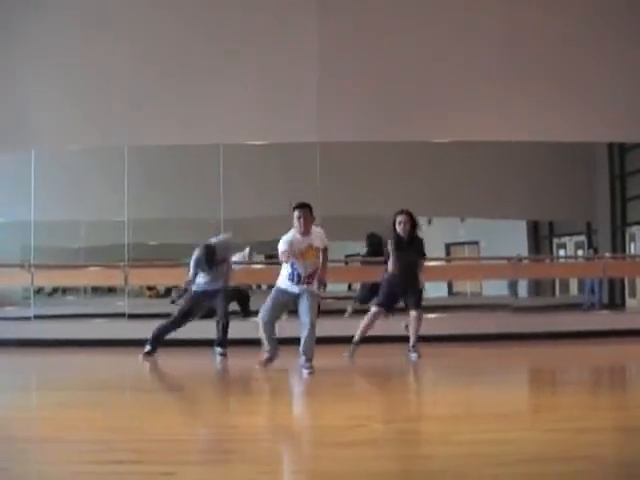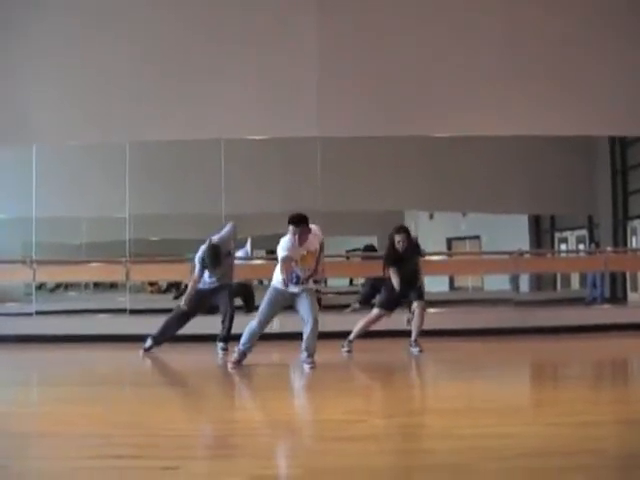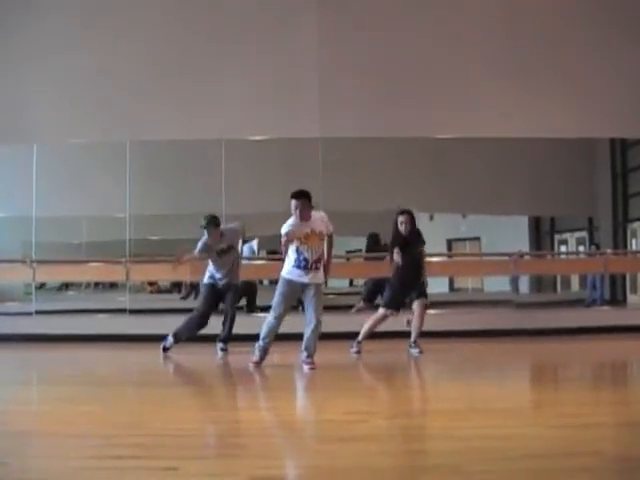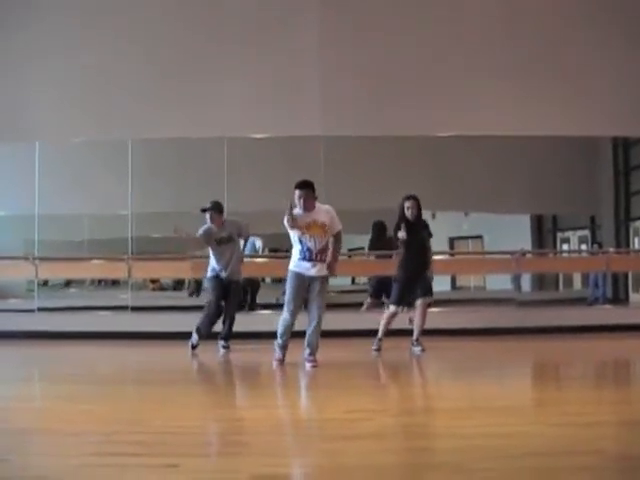
dt=0.5s
person 1, frame 1
left shoulder: (319, 233)
right shoulder: (287, 239)
left elbow: (324, 249)
right elbow: (283, 257)
left wrist: (323, 271)
right wrist: (286, 256)
left hip: (308, 288)
right hip: (285, 286)
left knee: (309, 322)
right knee: (265, 317)
left ankle: (306, 360)
right ankle: (271, 350)
person 1, frame 2
left shoulder: (316, 232)
right shoulder: (285, 244)
right elbow: (284, 261)
left wrist: (317, 265)
right wrist: (285, 272)
left hip: (305, 287)
right hip: (281, 286)
left knee: (312, 319)
right knee: (260, 320)
left ankle: (308, 356)
right ankle: (241, 352)
person 1, frame 3
left shoulder: (322, 218)
right shoulder: (289, 226)
left elbow: (329, 236)
right elbow: (286, 238)
left wrist: (327, 261)
right wrist: (286, 242)
left hip: (315, 279)
right hip: (290, 277)
left knee: (314, 319)
right knee: (276, 315)
left ankle: (307, 356)
right ankle: (261, 350)
person 1, frame 4
left shoulder: (327, 212)
right shoulder: (292, 216)
left elbow: (337, 236)
right elbow: (292, 224)
left wrist: (333, 261)
right wrist: (290, 217)
left hip: (320, 271)
right hip: (297, 270)
left knee: (316, 314)
right knee: (290, 311)
left ankle: (310, 353)
right ankle: (280, 348)
person 2, frame 1
left shoulder: (418, 242)
right shoulder: (393, 243)
left elbow: (420, 264)
right elbow: (391, 269)
left wrist: (420, 281)
right wrist: (392, 253)
left hip: (412, 284)
right hip: (393, 282)
left knee: (415, 314)
right knee: (375, 312)
left ankle: (412, 346)
right ankle: (355, 342)
person 2, frame 2
left shoulder: (414, 247)
right shoulder: (391, 255)
right elbow: (393, 274)
left wrist: (420, 279)
right wrist: (395, 281)
left hip: (413, 284)
right hip: (394, 286)
left knee: (419, 306)
right knee: (376, 314)
left ankle: (413, 342)
right ankle: (349, 340)
person 2, frame 3
left shoulder: (417, 235)
right shoulder: (396, 241)
right elbow: (395, 260)
left wrist: (423, 274)
right wrist: (396, 257)
left hip: (416, 280)
right hip: (398, 281)
left knee: (419, 306)
right knee: (383, 313)
left ankle: (413, 343)
right ankle: (358, 341)
person 2, frame 4
left shoulder: (423, 225)
right shoulder: (401, 226)
left elbow: (428, 249)
right elbow: (400, 236)
left wrist: (429, 268)
right wrist: (402, 235)
left hip: (421, 273)
right hip: (404, 273)
left knee: (422, 304)
right knee: (394, 309)
left ankle: (415, 340)
right ankle: (379, 338)
person 3, frame 1
left shoulder: (224, 243)
right shoulder: (198, 255)
left elbow: (228, 236)
right elbow: (191, 278)
left hip: (219, 287)
right hip: (200, 288)
left knee: (223, 314)
right knee: (179, 316)
left ankle: (220, 346)
right ankle: (153, 342)
person 3, frame 2
left shoulder: (226, 239)
right shoulder: (201, 255)
left elbow: (231, 225)
right elbow: (196, 278)
right wrist: (186, 297)
left hip: (223, 284)
right hip: (204, 285)
left knee: (229, 310)
right knee: (182, 311)
left ankle: (222, 341)
right ankle: (154, 339)
person 3, frame 3
left shoulder: (233, 232)
right shoulder: (205, 243)
left elbow: (243, 233)
right elbow: (196, 255)
left wrist: (238, 255)
right wrist: (182, 260)
left hip: (230, 281)
right hip: (212, 281)
left knee: (230, 312)
right knee: (202, 312)
left ankle: (222, 341)
right ankle: (174, 337)
person 3, frame 4
left shoulder: (235, 225)
right shoulder: (206, 230)
left elbow: (247, 237)
left wrist: (241, 254)
left hip: (233, 276)
right hip: (215, 274)
left knee: (230, 310)
right knee: (214, 304)
left ankle: (224, 339)
right ankle: (199, 333)
